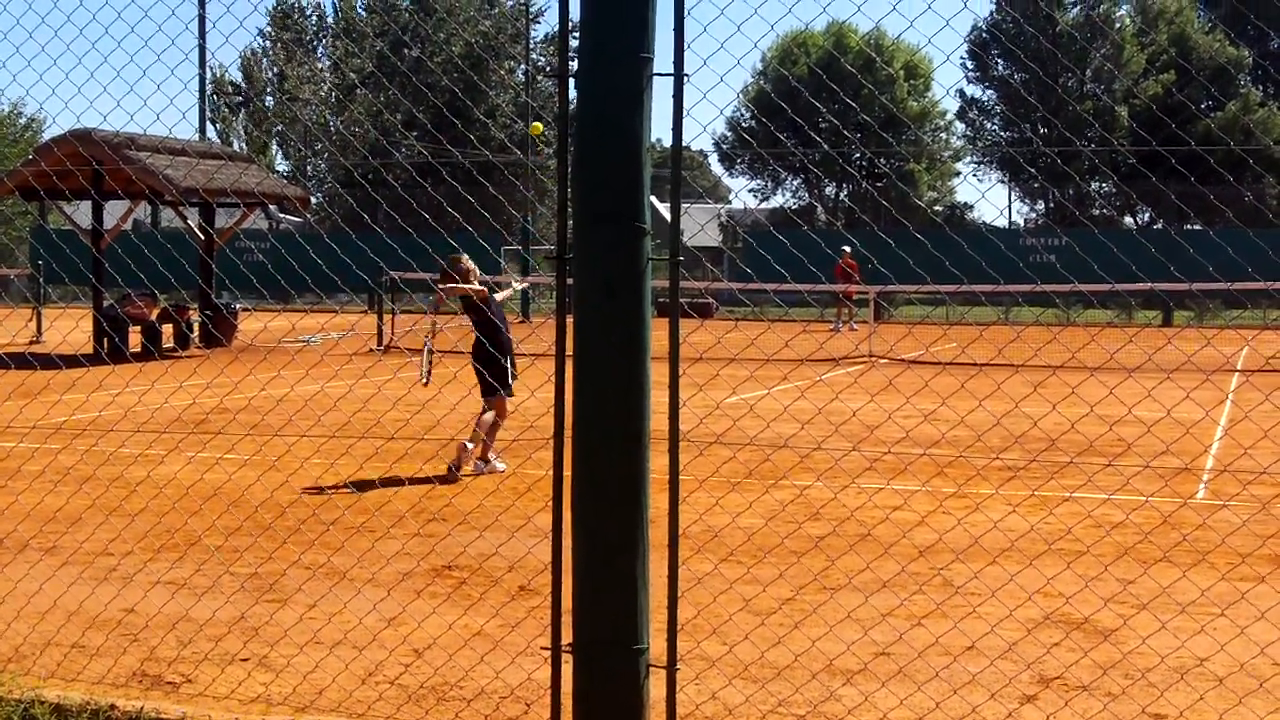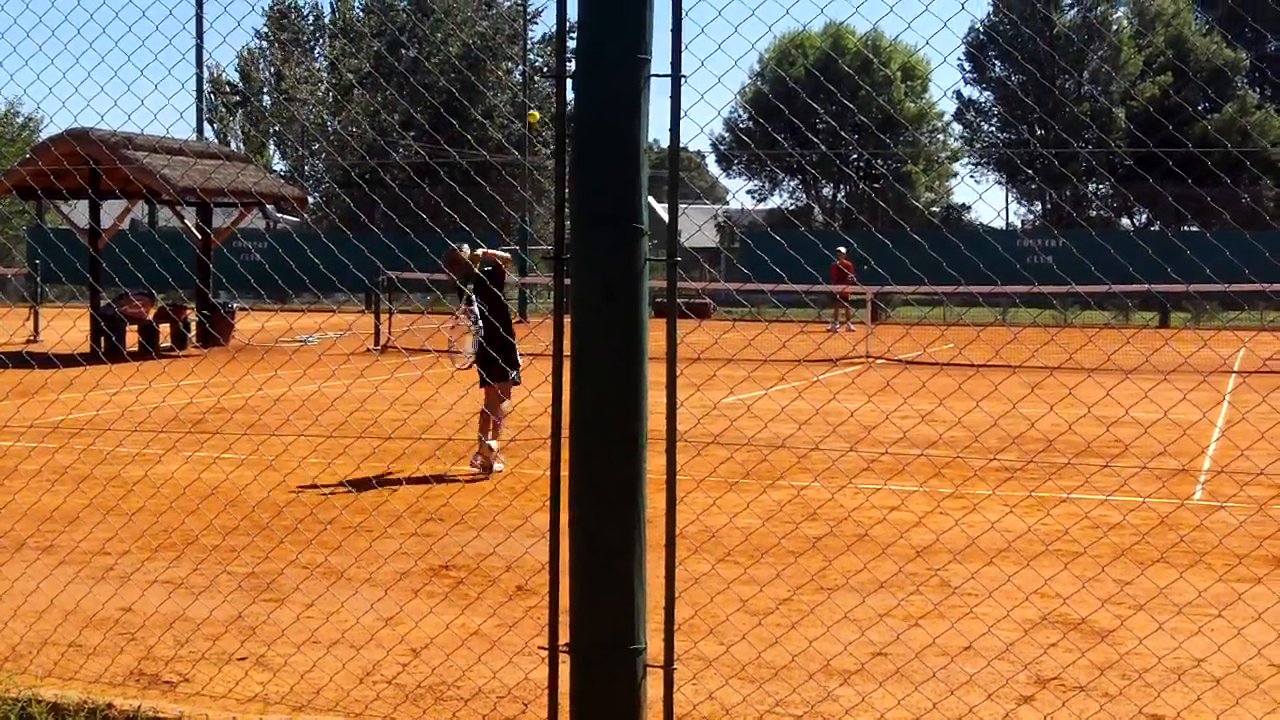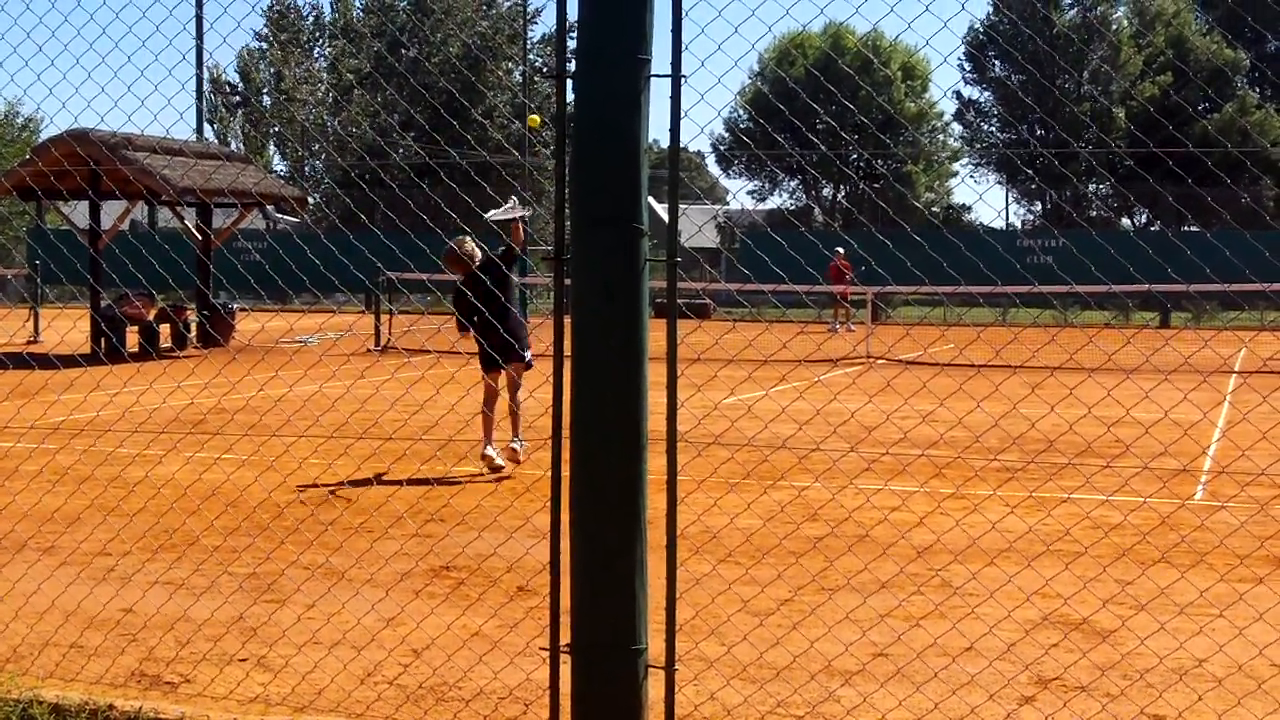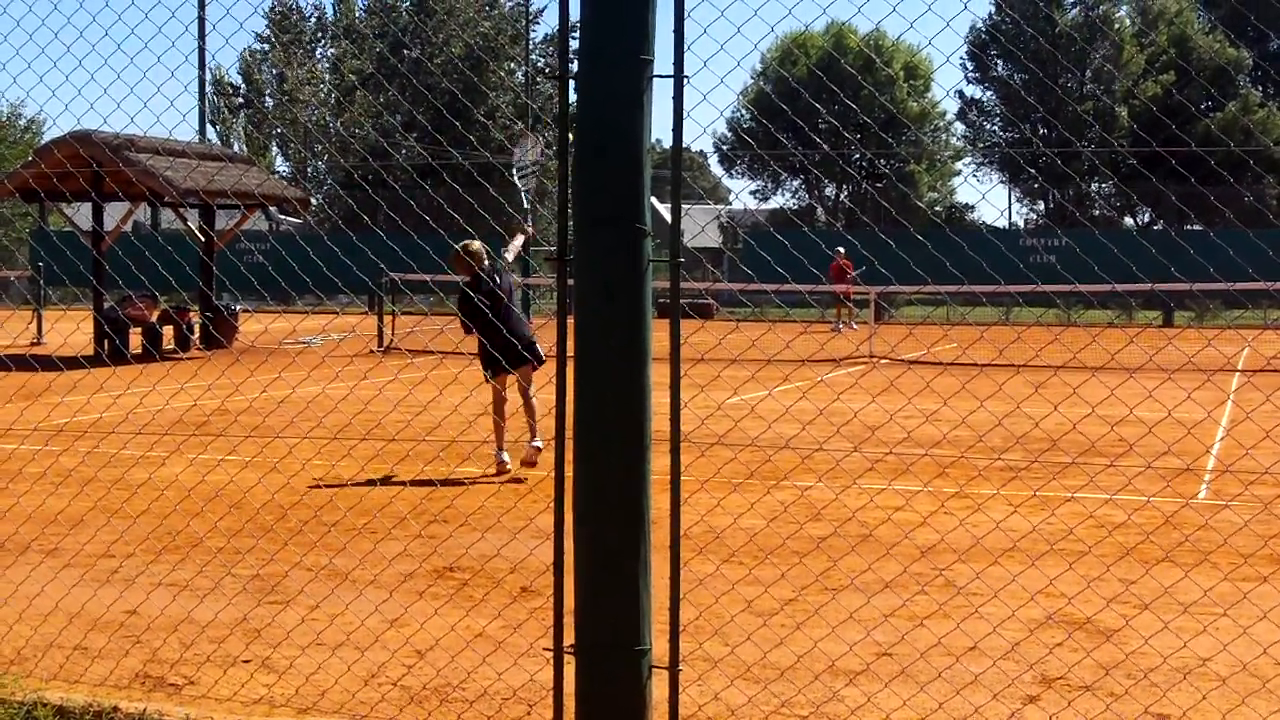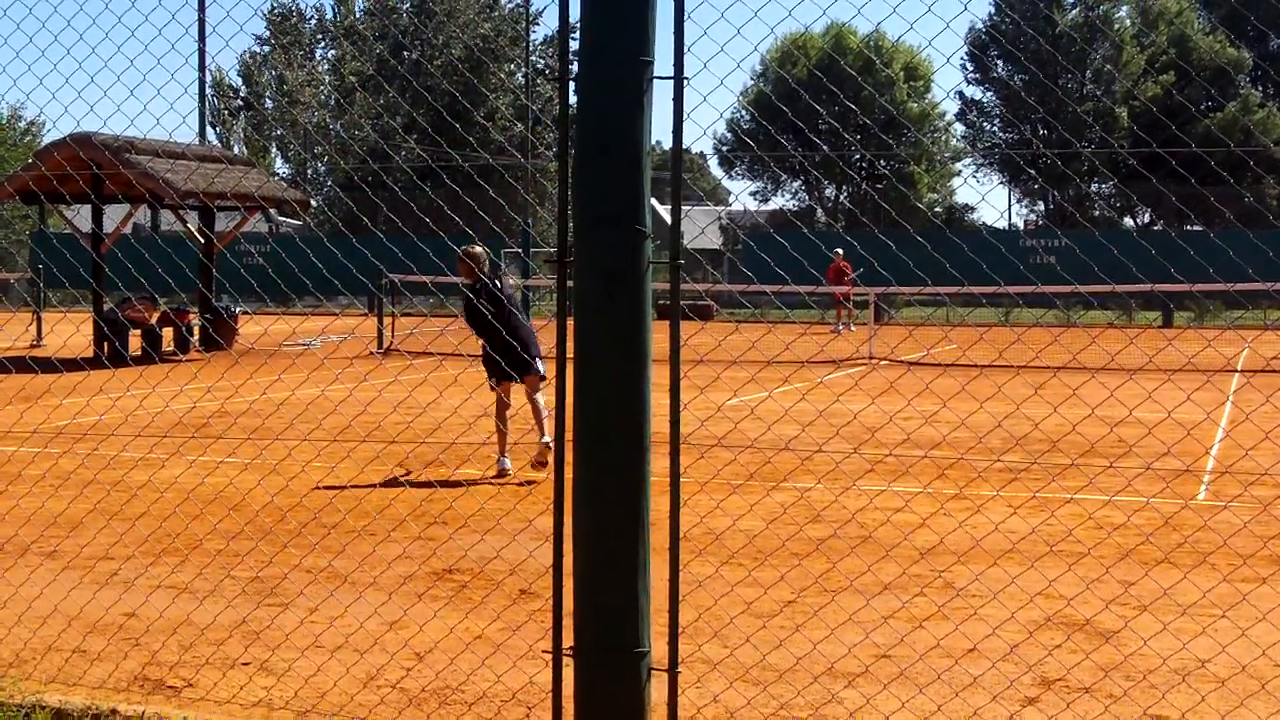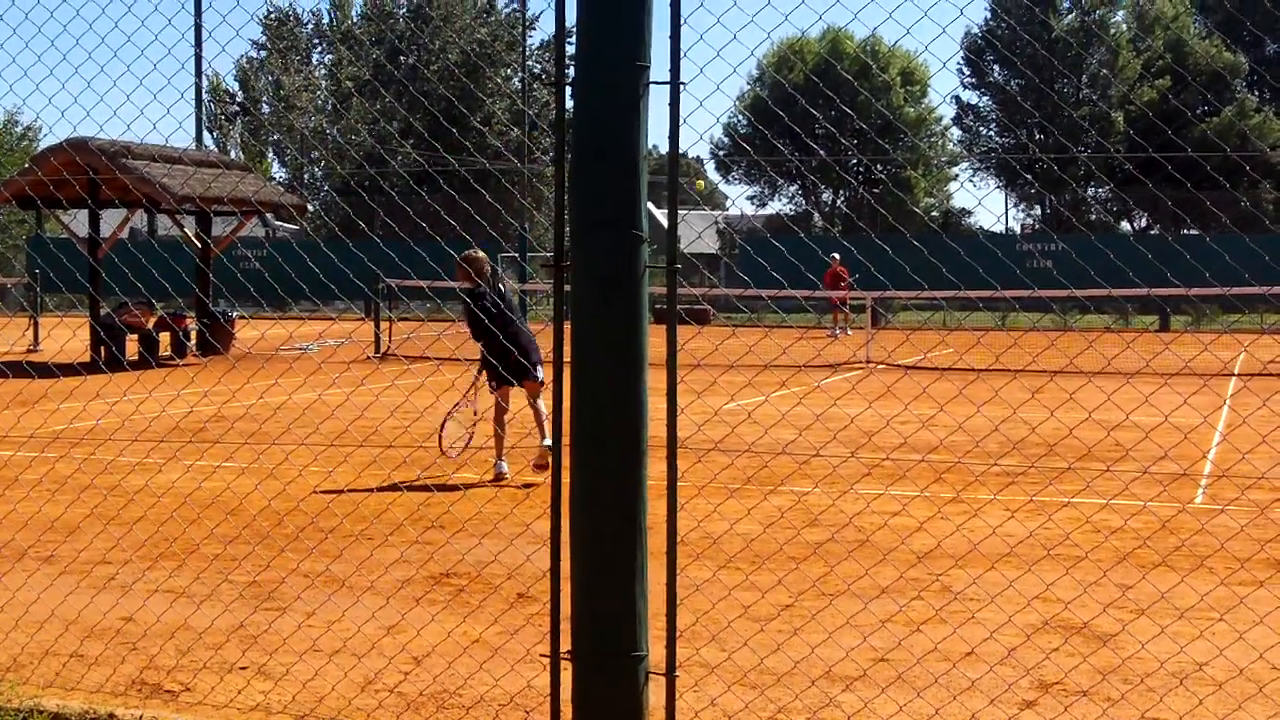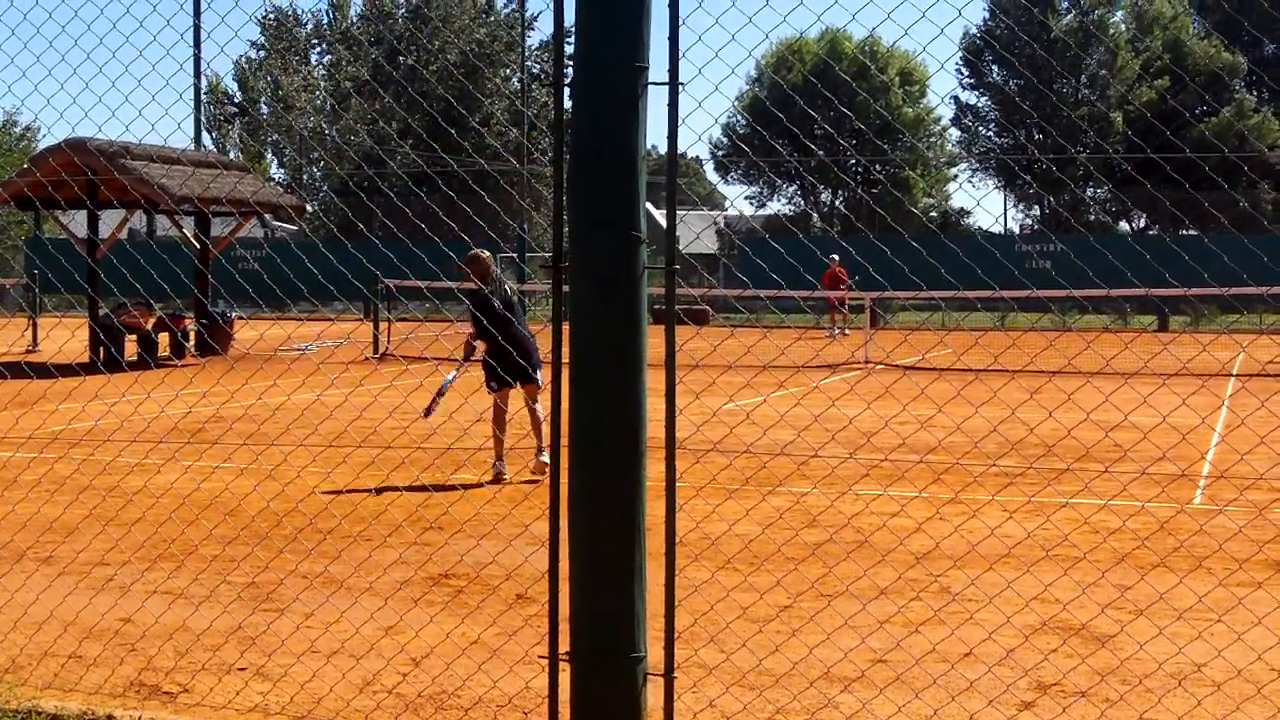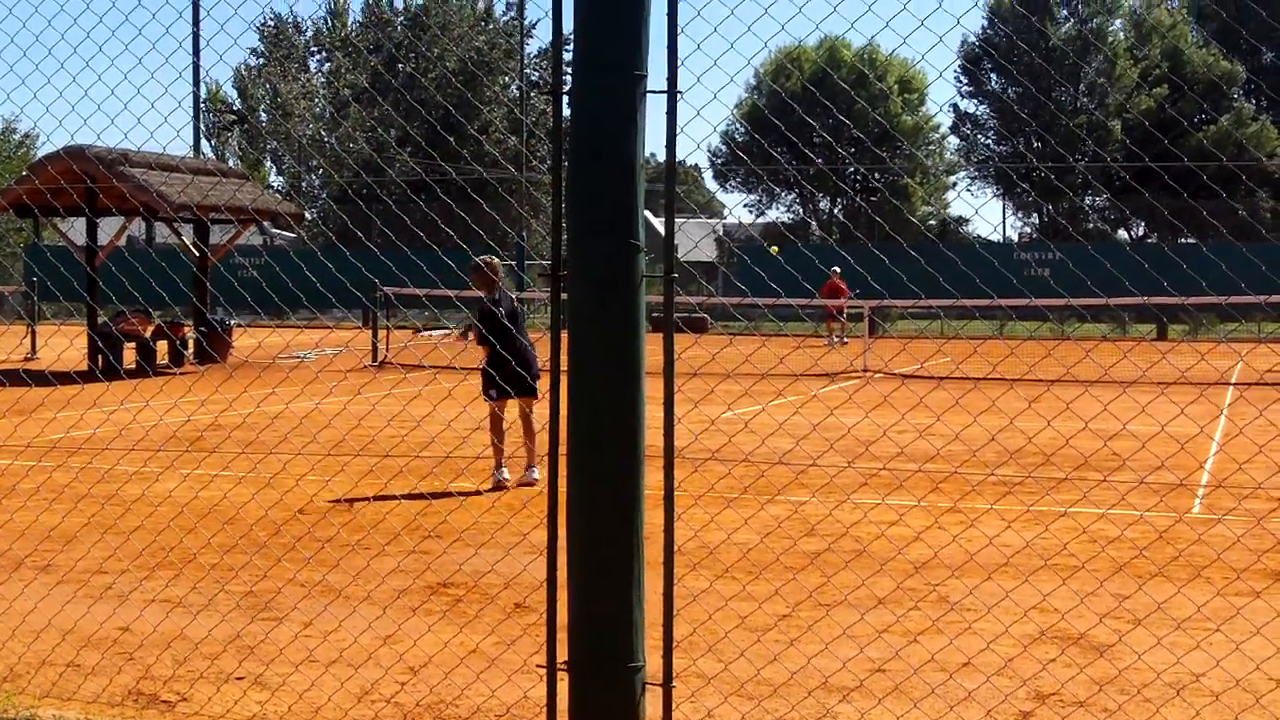
dt=0.1s
person 1, frame 1
left shoulder: (468, 297)
right shoulder: (473, 295)
left elbow: (494, 299)
right elbow: (483, 292)
left wrist: (513, 288)
right wrist: (454, 288)
left hip: (485, 355)
right hip: (498, 355)
left knee: (498, 407)
right knee: (495, 406)
left ankle: (485, 457)
right ankle: (470, 445)
person 1, frame 2
left shoulder: (468, 290)
right shoulder: (486, 276)
right elbow: (506, 259)
right wrist: (486, 254)
left hip: (484, 347)
right hip: (502, 346)
left knee: (491, 399)
right knee: (502, 398)
left ankle: (485, 453)
right ankle: (490, 442)
person 1, frame 3
left shoulder: (461, 290)
right shoulder: (495, 264)
left elbow: (463, 329)
right elbow: (518, 242)
right wrist: (517, 221)
left hip: (488, 342)
right hip: (513, 336)
left knee: (490, 393)
right knee: (514, 388)
left ankle: (488, 447)
right ankle: (515, 440)
person 1, frame 4
left shoulder: (465, 294)
right shoulder: (497, 270)
left elbow: (470, 330)
right elbow: (512, 250)
right wrist: (521, 234)
left hip: (491, 346)
right hip: (519, 338)
left knee: (499, 399)
right knee: (526, 390)
left ankle: (501, 454)
right ankle: (534, 440)
person 1, frame 5
left shoulder: (470, 295)
right shoulder: (496, 279)
left elbow: (479, 331)
left hip: (497, 350)
right hip: (524, 343)
left knee: (502, 403)
right knee: (534, 394)
left ankle: (503, 459)
right ankle: (544, 439)
person 1, frame 6
left shoulder: (470, 299)
right shoulder: (498, 284)
left elbow: (478, 337)
left hip: (496, 354)
right hip: (524, 349)
left knee: (501, 407)
right knee: (535, 399)
left ankle: (500, 463)
right ankle: (545, 441)
person 1, frame 7
left shoulder: (477, 297)
right shoulder: (504, 287)
left elbow: (483, 336)
right wrist: (472, 338)
left hip: (499, 356)
right hip: (525, 351)
left knee: (500, 408)
right knee: (533, 402)
left ankle: (500, 464)
right ankle: (541, 454)
person 1, frame 8
left shoulder: (486, 305)
right shoulder: (509, 297)
left elbow: (486, 345)
right wrist: (474, 328)
left hip: (498, 364)
right hip: (525, 361)
left knee: (496, 416)
right knee: (526, 414)
left ankle: (500, 471)
right ankle: (531, 468)
